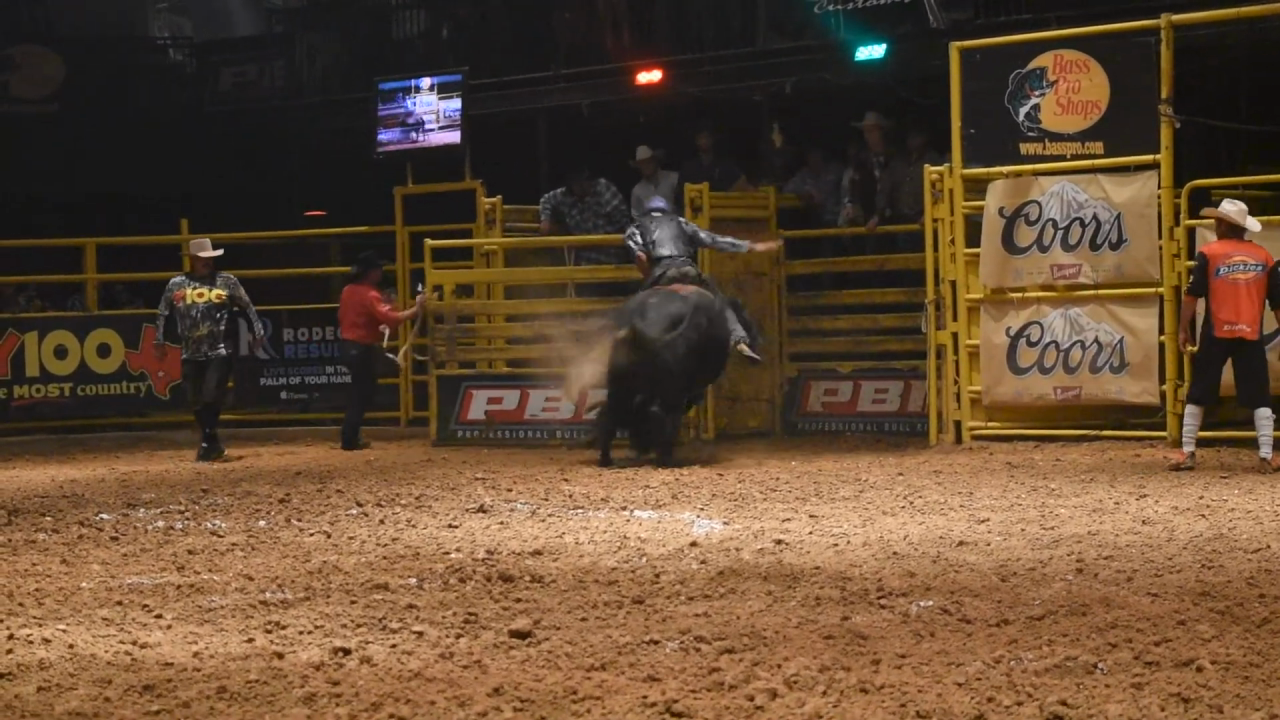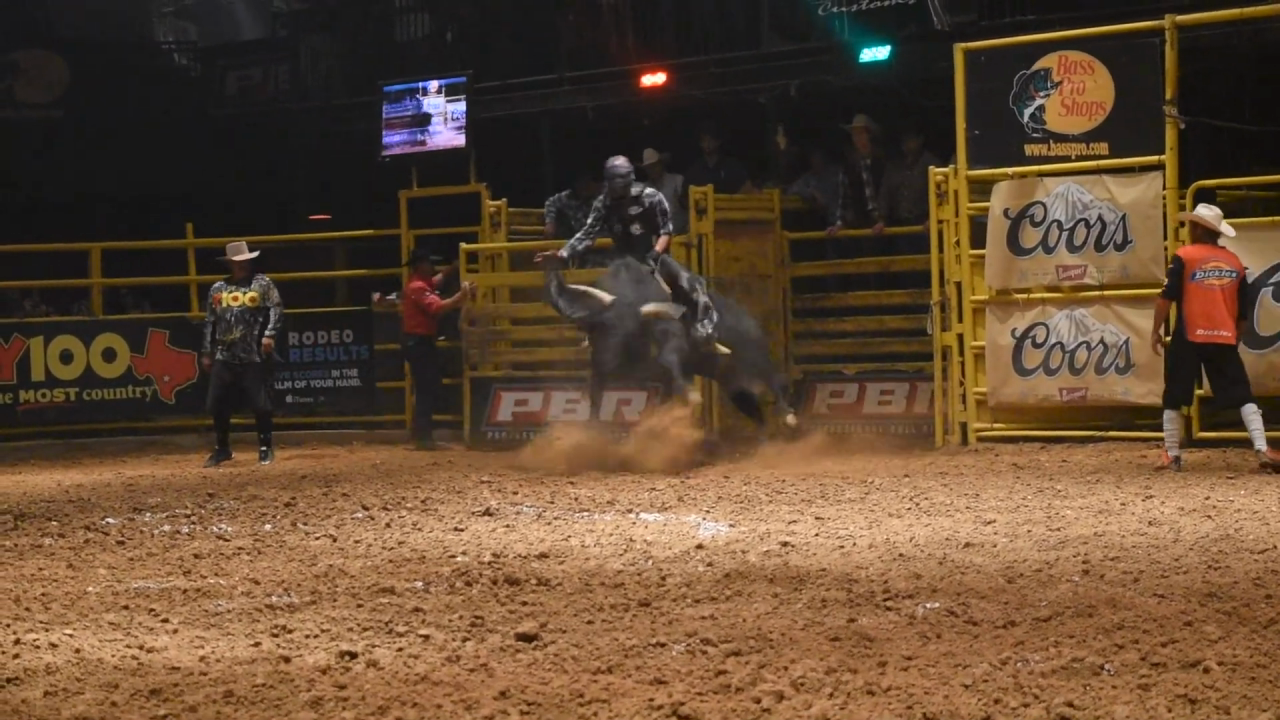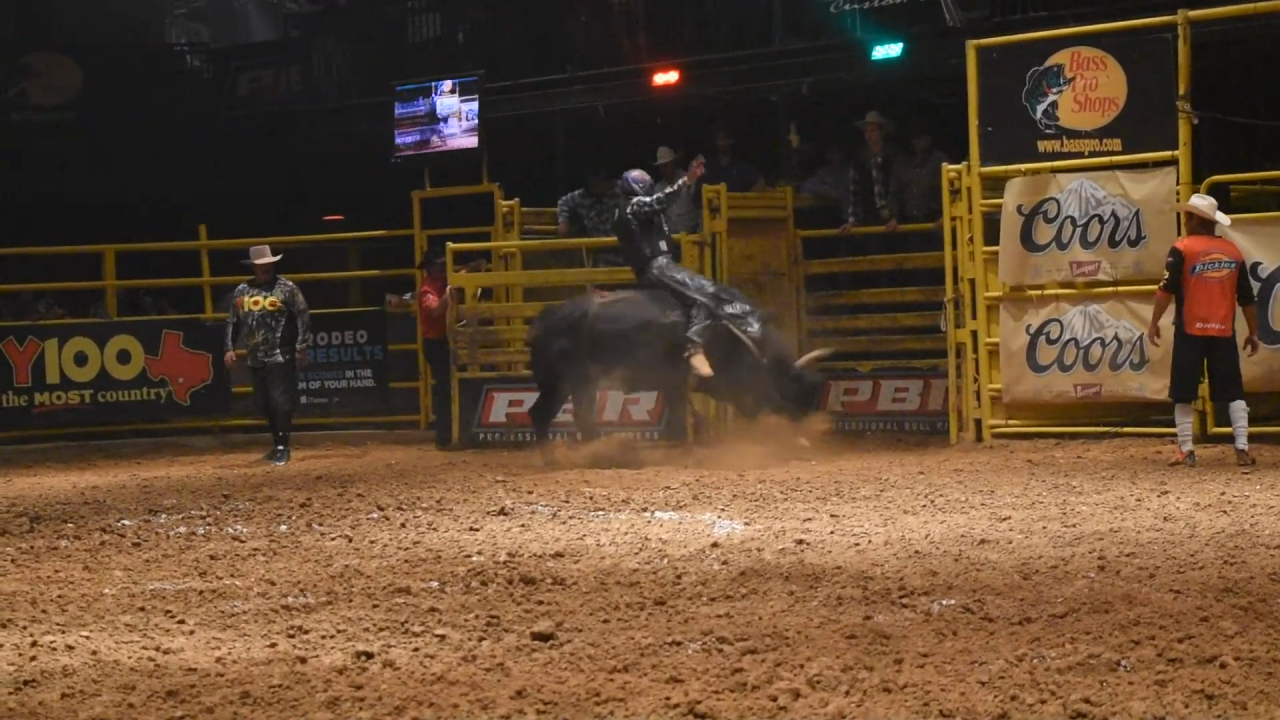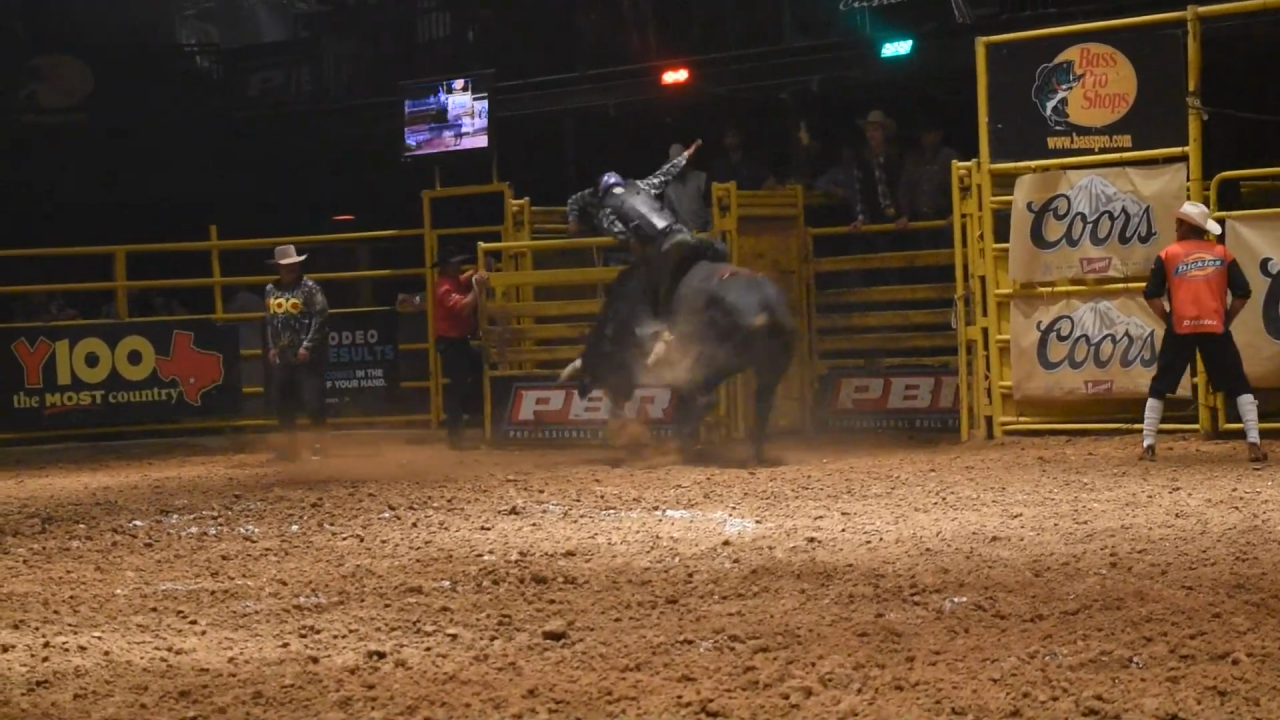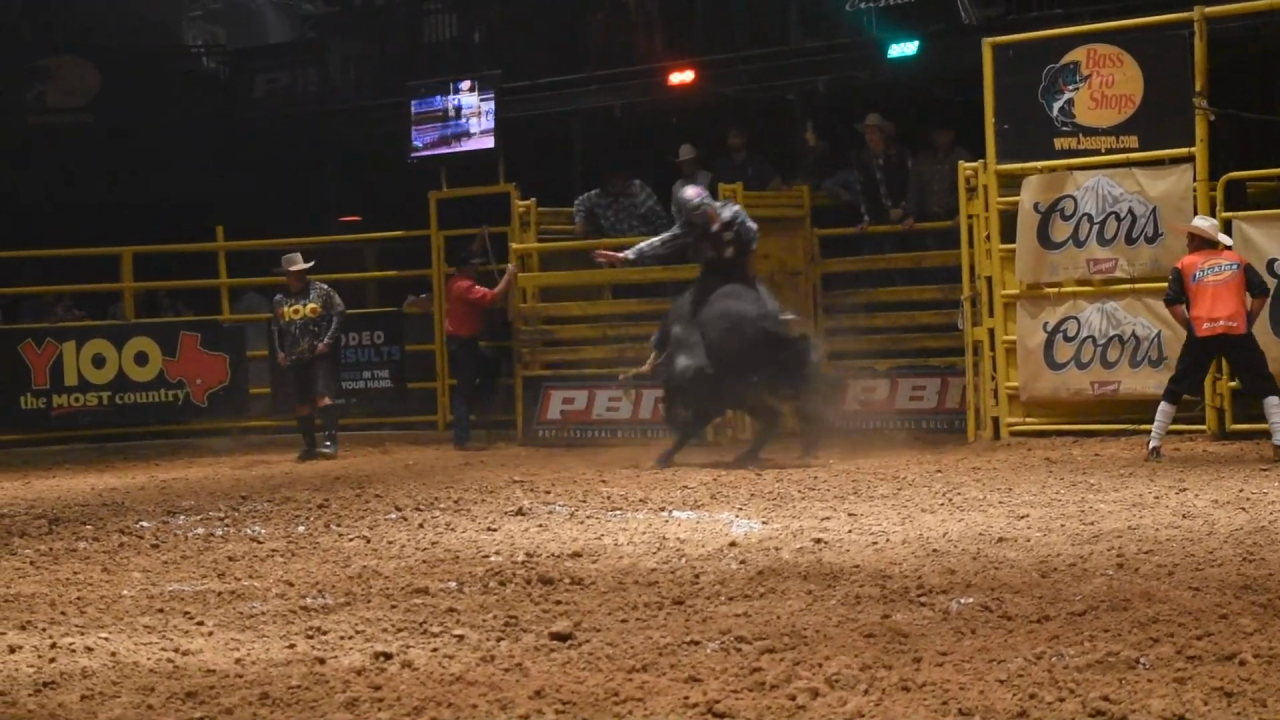
dt=0.5s
person 1, frame 1
left shoulder: (1209, 253)
left elbow: (1192, 294)
left wrist: (1183, 330)
left hip: (1215, 335)
right hip: (1251, 337)
left knee: (1198, 394)
left ankle: (1187, 452)
person 1, frame 2
left shoulder: (1184, 256)
right shoulder: (1234, 262)
left elbow: (1166, 297)
right elbow: (1243, 311)
left wrist: (1156, 331)
right wrist: (1233, 339)
left hip: (1189, 339)
right hip: (1224, 340)
left knee: (1173, 397)
right knee: (1243, 396)
left ankle: (1171, 456)
person 1, frame 3
left shoulder: (1182, 248)
right shoulder: (1233, 251)
left elbow: (1167, 289)
right elbow: (1247, 298)
left wrist: (1154, 323)
right wrist: (1252, 333)
left hip: (1189, 330)
right hip: (1223, 332)
left knee: (1183, 392)
right knee: (1233, 391)
left ankle: (1186, 450)
right ankle: (1243, 449)
person 1, frame 4
left shoulder: (1168, 254)
right shoulder: (1222, 252)
left elbow: (1152, 295)
right elbow: (1242, 292)
left wrist: (1168, 320)
right wrist: (1226, 320)
left hip: (1180, 329)
right hip: (1215, 328)
left knee: (1159, 386)
right knee: (1239, 385)
left ankle: (1148, 446)
right ankle: (1254, 443)
person 1, frame 5
left shoulder: (1184, 265)
right shoulder: (1237, 259)
left elbow: (1172, 302)
left wrist: (1190, 326)
right wrist: (1249, 321)
left hip: (1202, 333)
right hip: (1237, 331)
left knee: (1175, 389)
left ankle: (1154, 446)
person 2, frame 1
left shoulder: (227, 281)
right shoulder: (176, 284)
left elbow: (247, 308)
right elbow: (163, 313)
left wrist: (257, 333)
right wrist: (160, 342)
left hip: (218, 350)
right hip: (191, 353)
left knee: (212, 398)
right knee: (198, 403)
left ankle: (207, 446)
right ankle: (214, 447)
person 2, frame 2
left shoulder: (262, 283)
right shoulder: (218, 288)
left elbow: (275, 309)
right elbow: (210, 321)
left wrist: (269, 334)
right wrist: (207, 352)
left hip: (254, 356)
right hip: (225, 356)
left knee: (260, 404)
right knee: (217, 403)
left ankle: (266, 448)
right ankle: (221, 449)
person 2, frame 3
left shoulder: (286, 288)
right shoulder: (241, 291)
left elbow: (302, 316)
right elbow: (232, 322)
left wrist: (302, 346)
right wrist: (229, 348)
left hip: (281, 356)
right hip: (255, 358)
left knee: (281, 401)
right knee: (266, 404)
left ankle: (283, 448)
right ankle: (279, 446)
person 2, frame 4
left shoulder: (309, 288)
right shoulder: (271, 290)
left elbow: (320, 317)
left wrist: (308, 346)
right wrist: (271, 347)
left hip: (307, 355)
right hip: (283, 356)
left knee: (312, 400)
right knee: (282, 403)
left ankle: (319, 444)
right ankle: (290, 445)
person 2, frame 5
left shoulder: (321, 290)
right shoulder: (279, 300)
left elbow: (339, 314)
right elbow: (276, 329)
left wrist: (328, 341)
right wrist: (279, 351)
left hip: (322, 355)
right hip: (297, 359)
left knee: (323, 396)
right knee: (302, 403)
left ankle: (329, 442)
right ankle: (310, 446)
person 3, frame 1
left shoulder: (347, 291)
right shoulder: (370, 295)
right elbow: (391, 319)
left wrist: (376, 324)
right wrist: (417, 309)
left hip: (346, 346)
right hip: (360, 350)
left knee: (362, 391)
right knee: (360, 395)
left ankle: (351, 435)
right ankle: (349, 441)
person 3, frame 2
left shoulder: (419, 283)
right shoulder: (417, 287)
left elbow: (433, 282)
right elbow: (438, 307)
left wrist: (450, 270)
right wrist: (461, 296)
left hip: (421, 341)
right hip: (418, 342)
left knee: (430, 389)
right knee: (428, 389)
left ankle: (423, 437)
right ankle: (423, 437)
person 3, frame 3
left shoulder: (444, 283)
right shoulder: (427, 290)
right elbow: (434, 311)
left wrist: (471, 269)
right wrist: (447, 298)
left hip: (446, 342)
right hip: (436, 345)
left knee: (446, 389)
right knee: (444, 390)
right ankle: (443, 439)
person 3, frame 4
left shoulder: (455, 281)
right shoulder: (445, 288)
left elbow: (468, 278)
right elbow: (465, 308)
left wrist: (479, 274)
right wrist: (477, 288)
left hip: (460, 342)
right hip: (452, 344)
left knee: (479, 370)
right knee: (457, 388)
right ankle: (455, 437)
person 3, frame 5
left shoulder: (455, 282)
right shoulder: (465, 287)
left elbow: (470, 257)
right elbow: (493, 297)
left wrist: (482, 238)
right wrist: (509, 276)
left hip: (463, 342)
right hip: (462, 343)
left knee: (491, 367)
right knee: (465, 387)
left ankle: (469, 406)
right ankle: (461, 439)
person 4, frame 1
left shoulder: (636, 228)
right shoulder: (680, 223)
left elbow: (639, 256)
right elbow: (716, 241)
left wrist: (650, 278)
right wrist: (753, 247)
left hip: (662, 272)
right hip: (687, 270)
right ankle: (741, 342)
person 4, frame 2
left shoulder: (651, 196)
right shoulder: (604, 204)
left elbow: (666, 231)
right elbow: (587, 235)
left wrist: (656, 253)
right wrist: (562, 255)
left hip: (653, 256)
left knee: (691, 284)
left ankle: (705, 332)
person 4, frame 3
left shoulder: (623, 216)
right shoulder: (636, 206)
right elbow: (660, 201)
right wrist: (687, 180)
left hip: (657, 268)
right hip: (659, 268)
right knee: (706, 295)
right ankle: (695, 351)
person 4, frame 4
left shoulder: (607, 208)
right shoulder: (639, 187)
left elbow: (624, 234)
right elbow: (663, 176)
left wrist: (648, 252)
right wrist: (685, 156)
left hip: (661, 246)
right hip: (680, 235)
left knee: (657, 297)
person 4, frame 5
left shoulder: (735, 214)
right shoulder: (687, 230)
left elbow: (752, 238)
right elbow: (659, 243)
left wrist: (747, 272)
right wrist: (625, 256)
left hip: (741, 276)
right hip: (713, 278)
left knee: (773, 313)
right ankle: (658, 355)
